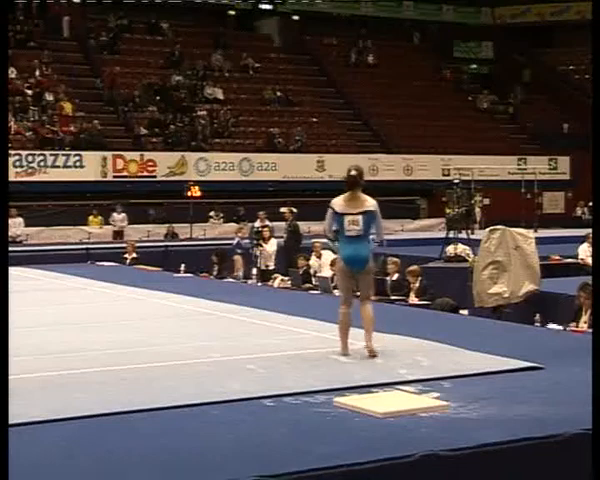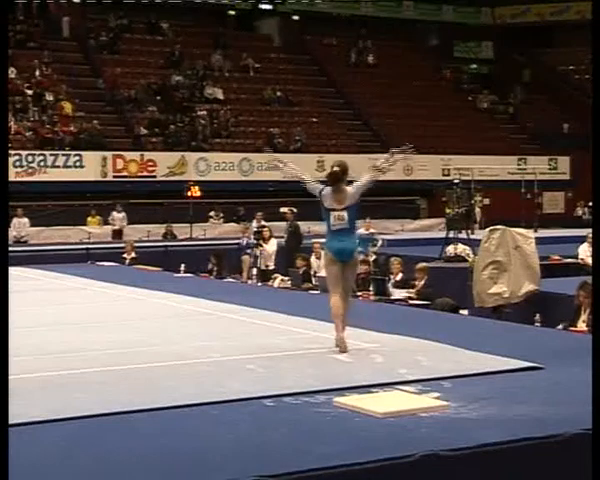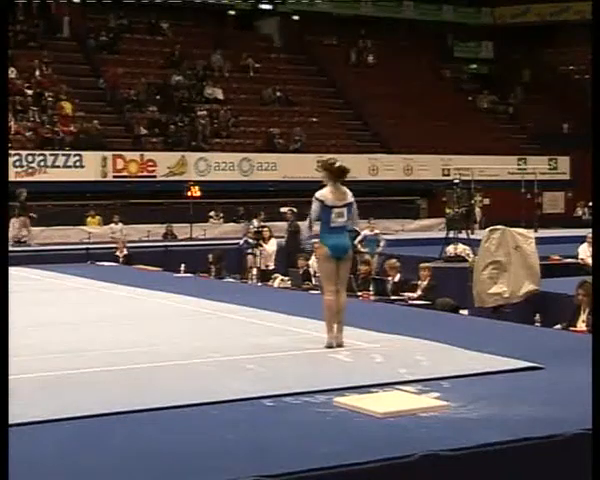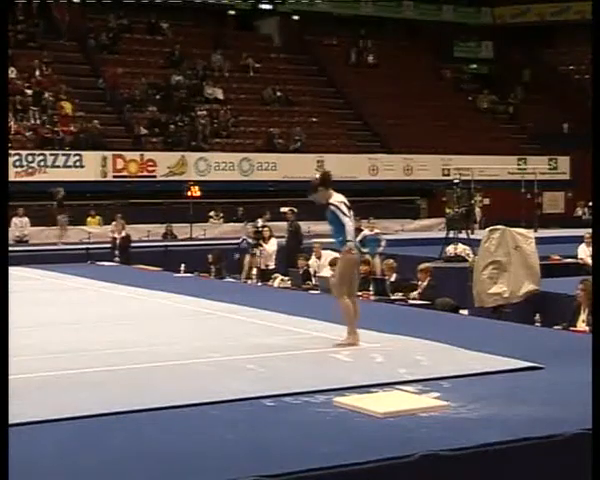
dt=0.7s
person 1, frame 1
left shoulder: (336, 203)
right shoulder: (371, 203)
left elbow: (328, 230)
right elbow: (379, 232)
left hip: (345, 255)
right hip: (364, 255)
left knee: (345, 303)
right knee: (366, 301)
left ankle: (344, 347)
right ankle: (369, 342)
person 1, frame 2
left shoulder: (324, 194)
right shoulder: (352, 193)
left elbow: (302, 178)
right elbow: (373, 174)
left wrist: (283, 163)
right wrist: (391, 158)
left hip: (332, 248)
right hip: (350, 248)
left knee: (335, 295)
right knee: (347, 294)
left ankle: (340, 333)
right ankle: (341, 334)
person 1, frame 3
left shoulder: (321, 195)
right shoulder: (348, 194)
left elbow: (312, 219)
right elbow: (354, 219)
left wrist: (308, 232)
left hip: (327, 244)
right hip: (345, 244)
left knee: (329, 291)
right knee: (341, 290)
left ankle: (330, 335)
right ankle: (339, 334)
person 1, frame 4
left shoulder: (334, 202)
right shoulder: (337, 200)
left elbow: (349, 222)
left wrist: (350, 244)
left hip: (348, 249)
right hip: (348, 248)
left knee: (340, 293)
right knee: (350, 294)
left ankle: (352, 335)
right ankle: (353, 335)
